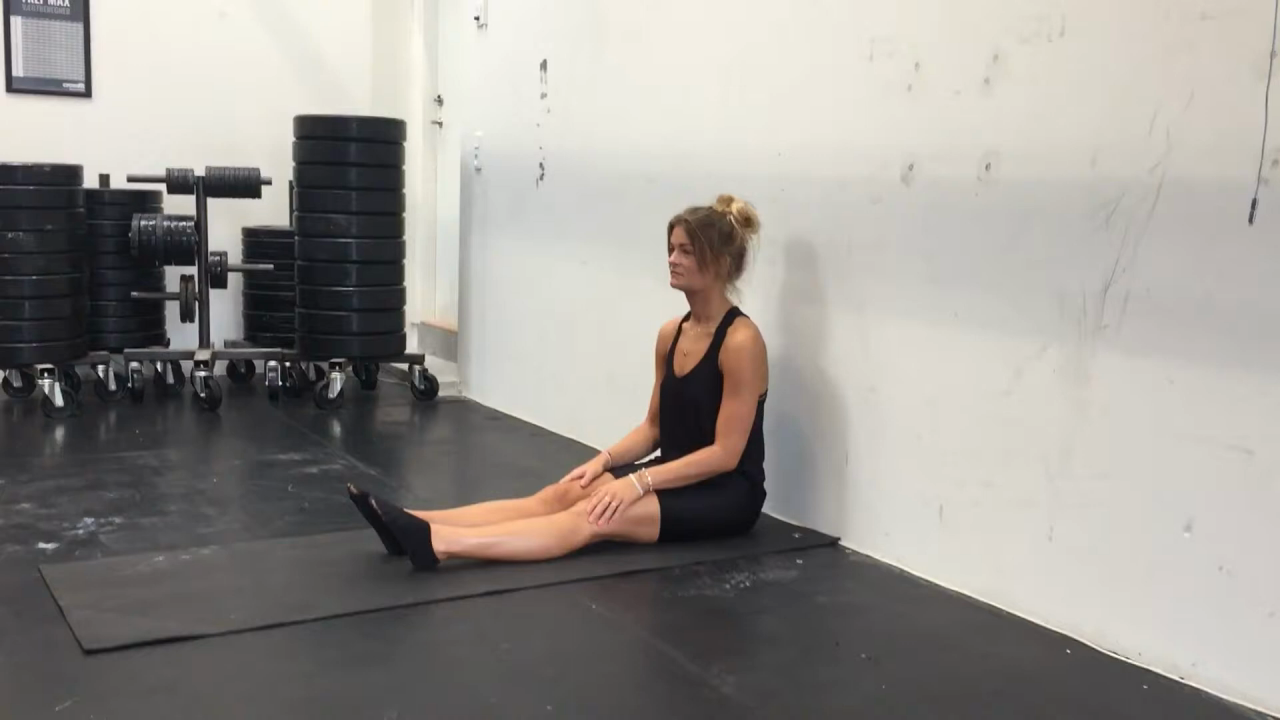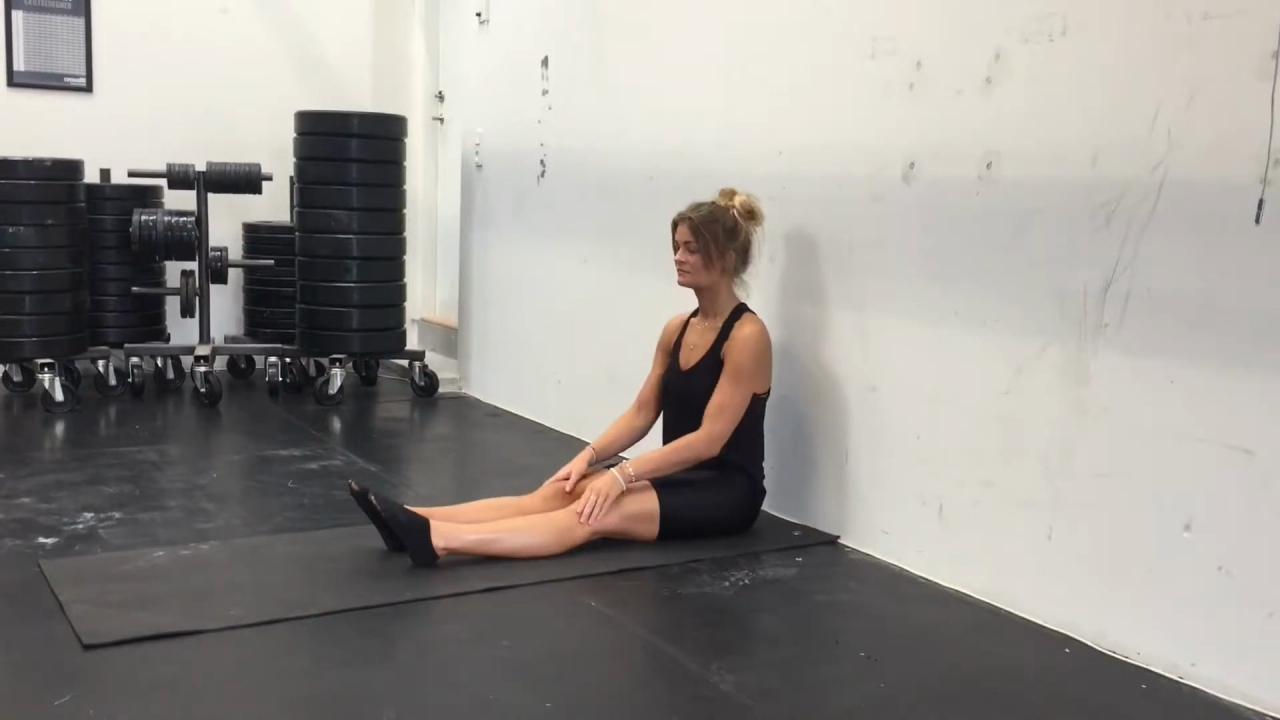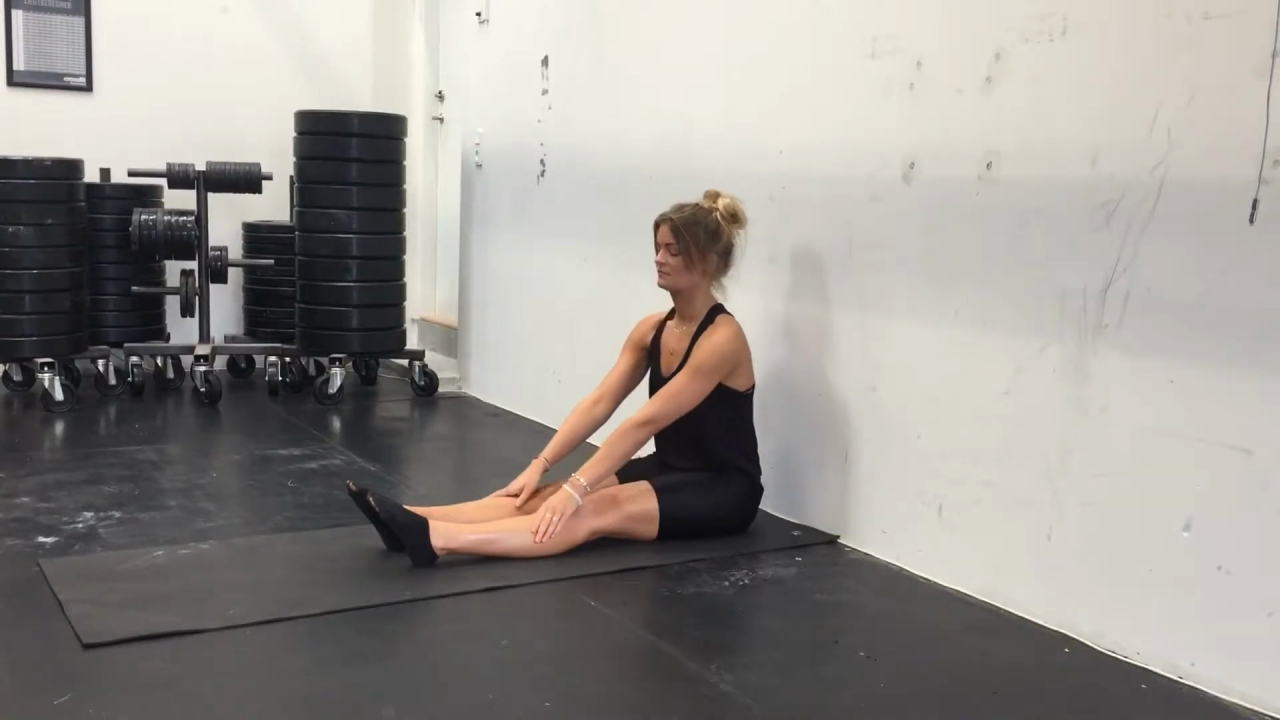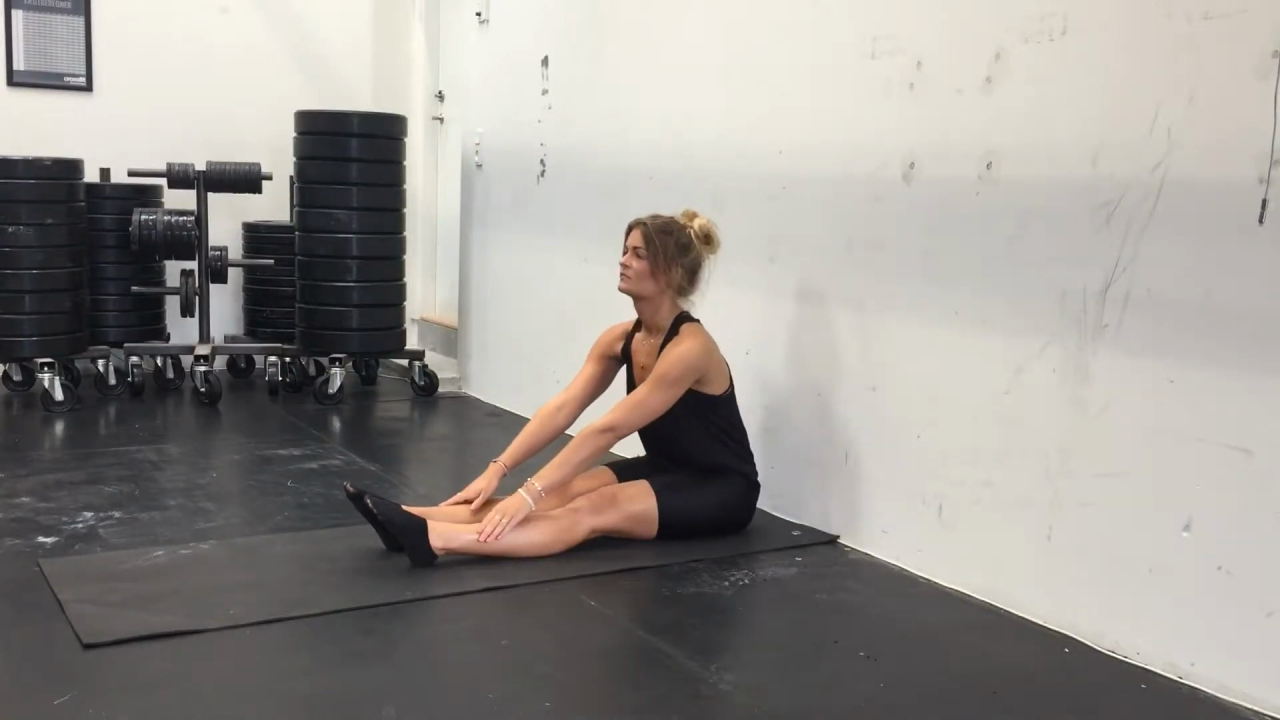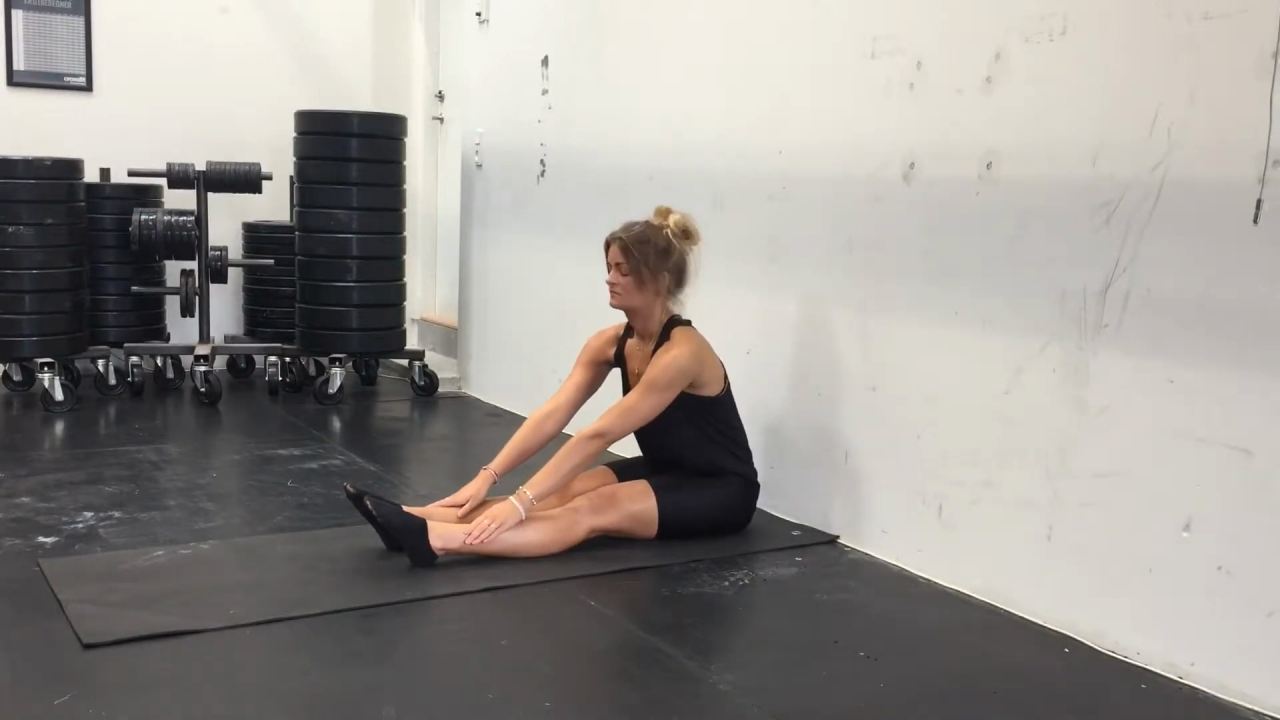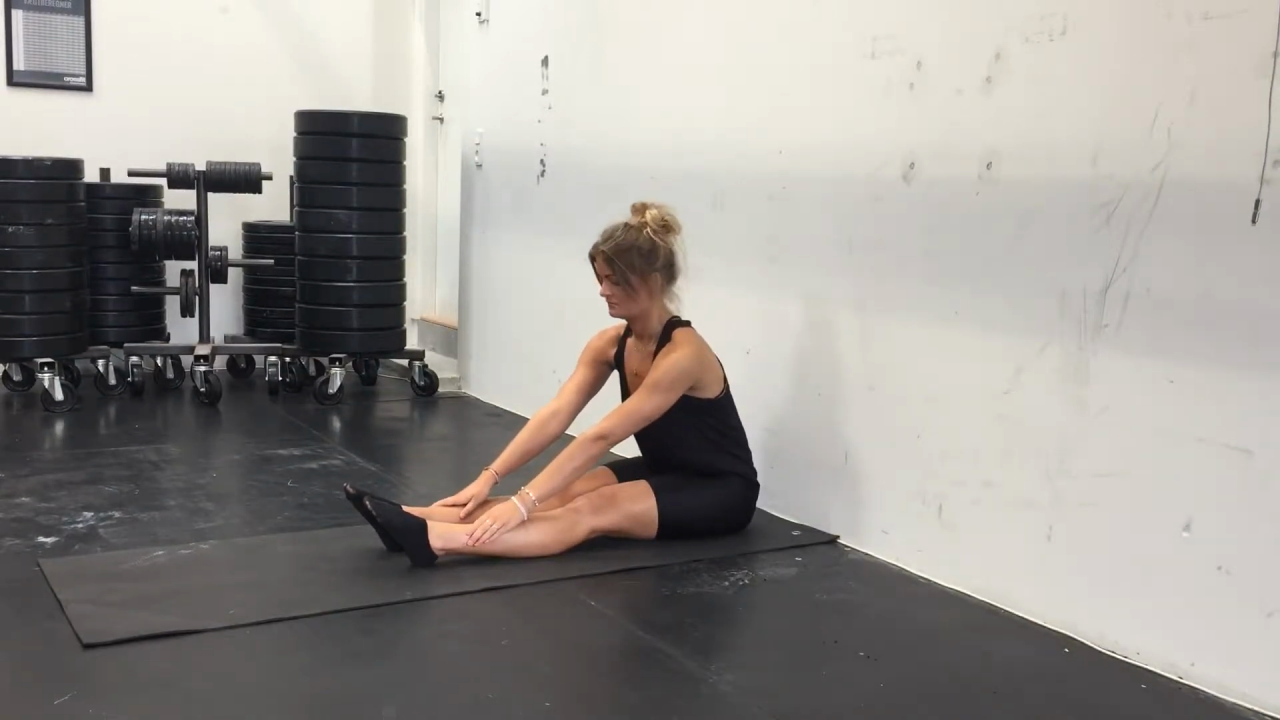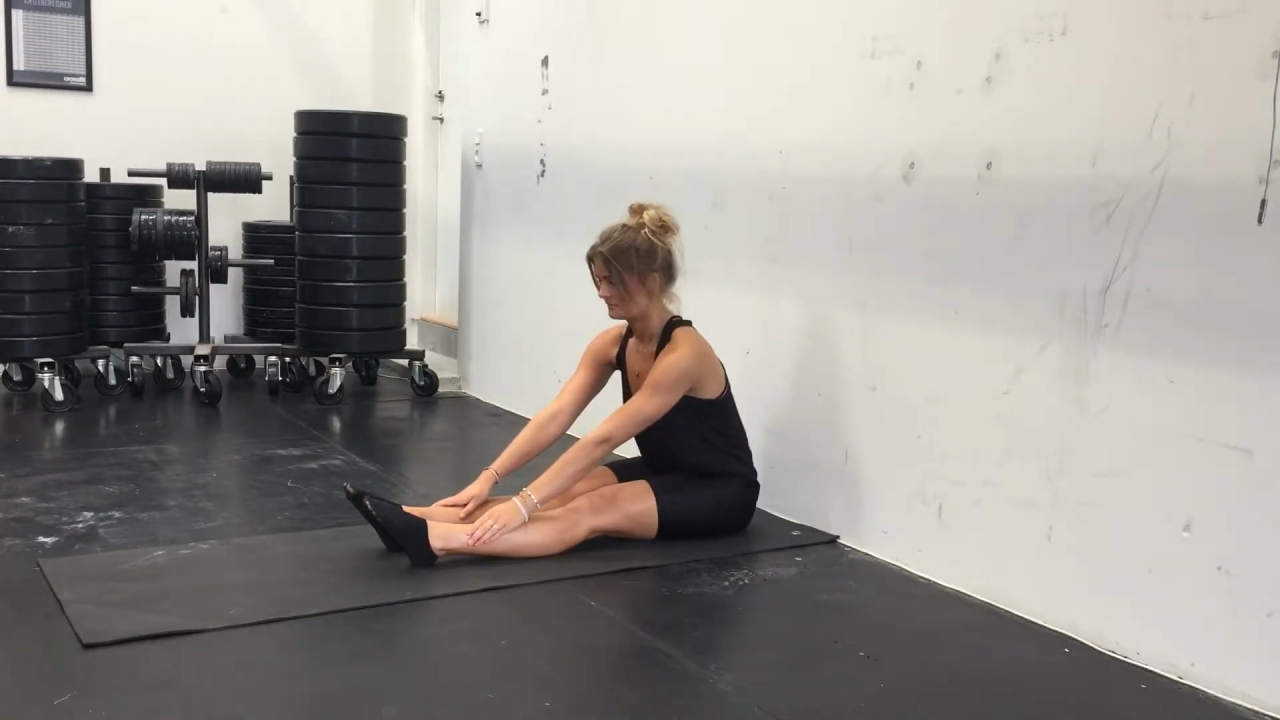
dt=0.7s
person 1, frame 1
left shoulder: (741, 341)
right shoulder: (671, 333)
left elbow: (725, 453)
left wrist: (639, 482)
right wrist: (605, 459)
left hip: (727, 493)
right hip: (677, 475)
left knee: (594, 515)
right knee: (563, 494)
left ankle: (436, 544)
right ankle: (425, 529)
person 1, frame 2
left shoulder: (747, 336)
right shoulder: (677, 329)
left elbow: (709, 439)
right elbow: (641, 414)
left wrist: (621, 475)
right wrist: (588, 456)
left hip: (726, 490)
right hip: (679, 474)
left knee: (598, 514)
right knee: (563, 494)
left ankle: (437, 539)
right ankle: (418, 523)
person 1, frame 3
left shoulder: (722, 338)
right shoulder: (653, 328)
left elbow: (645, 422)
right elbow: (598, 403)
left wrist: (576, 489)
right wrist: (540, 466)
left hip: (724, 489)
right hip: (668, 469)
left knee: (598, 510)
right knee: (549, 497)
left ankle: (436, 539)
right ankle: (415, 521)
person 1, frame 4
left shoulder: (690, 348)
right shoulder: (622, 338)
left elbow: (607, 429)
right elbow: (561, 409)
left wrist: (529, 494)
right wrist: (496, 471)
left hip: (721, 489)
right hip: (664, 469)
left knee: (592, 511)
right knee: (565, 491)
left ankle: (433, 539)
right ankle: (414, 522)
person 1, frame 5
left shoulder: (682, 352)
right shoulder: (610, 342)
left elbow: (599, 435)
right elbow: (551, 415)
left wrist: (521, 502)
right wrist: (487, 477)
left hip: (720, 491)
right hip: (662, 469)
left knee: (591, 511)
right knee: (564, 492)
left ankle: (434, 539)
right ankle: (415, 521)
person 1, frame 6
left shoulder: (683, 353)
right shoulder: (611, 343)
left elbow: (601, 437)
right elbow: (554, 416)
left wrist: (523, 502)
right wrist: (489, 478)
left hip: (720, 491)
right hip: (661, 471)
left knee: (589, 512)
right knee: (564, 493)
left ankle: (431, 539)
right ankle: (415, 521)
person 1, frame 7
left shoulder: (684, 352)
right shoulder: (612, 343)
left elbow: (603, 439)
right elbow: (555, 416)
left wrist: (525, 503)
right wrist: (489, 478)
left hip: (720, 491)
right hip: (661, 470)
left knee: (589, 512)
right knee: (564, 494)
left ankle: (432, 539)
right ankle: (415, 520)
